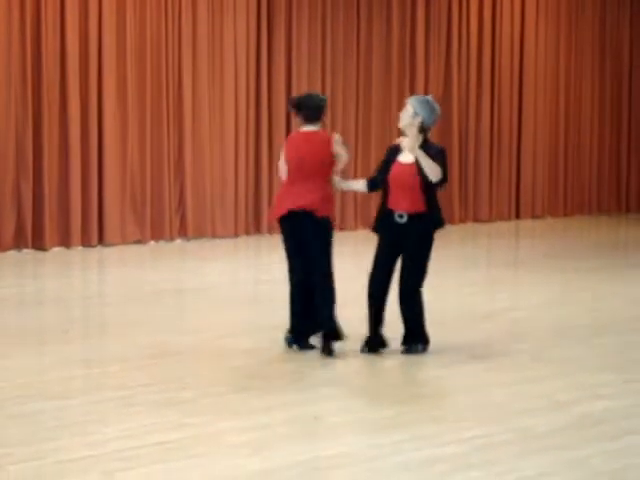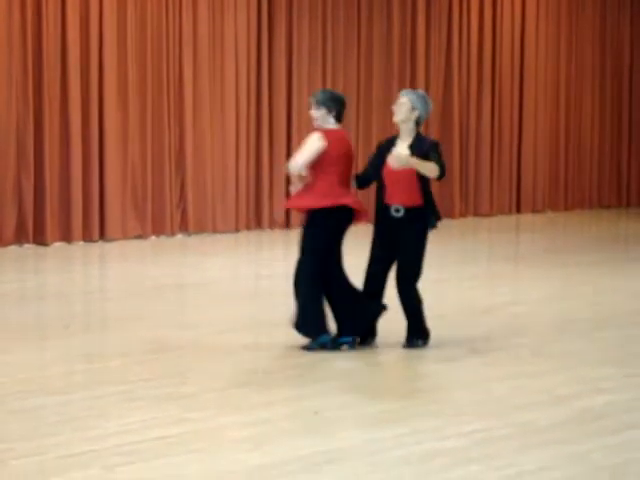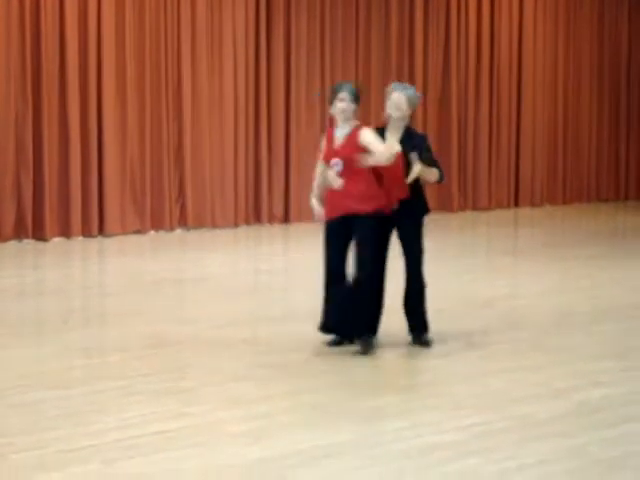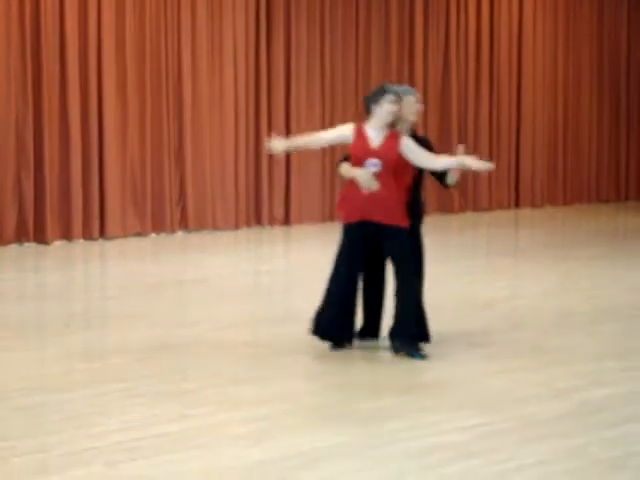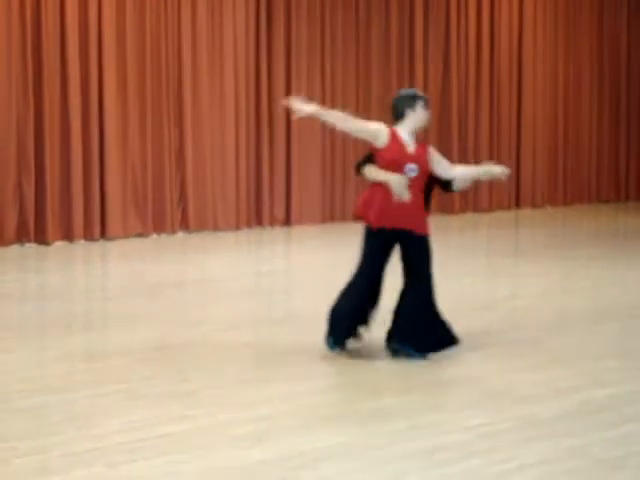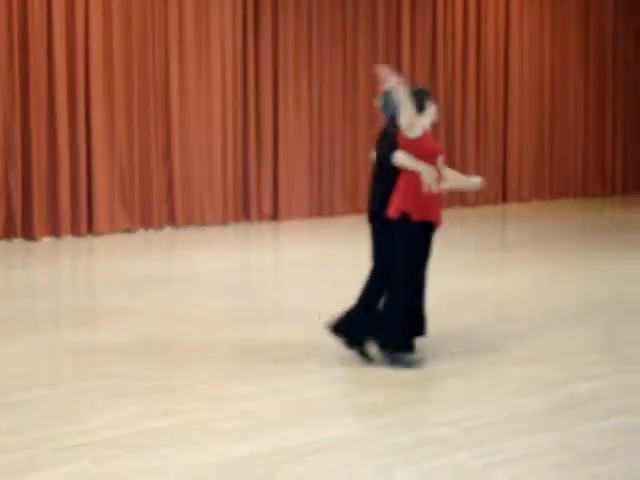
dt=0.2s
person 1, frame 1
left shoulder: (291, 140)
right shoulder: (332, 139)
right elbow: (340, 164)
left hip: (288, 208)
right hip: (316, 209)
left knee: (300, 271)
right knee: (321, 272)
left ankle: (299, 335)
right ankle: (326, 335)
person 1, frame 2
left shoulder: (319, 137)
right shoulder: (343, 139)
left elbow: (295, 167)
left wrist: (300, 181)
right wrist: (309, 180)
left hip: (322, 206)
right hip: (342, 205)
left knee: (309, 270)
right knee: (330, 269)
left ankle: (320, 332)
right ankle: (348, 329)
person 1, frame 3
left shoulder: (364, 134)
right shoulder: (327, 137)
left elbow: (386, 154)
left wrist: (389, 151)
right wrist: (315, 197)
left hip: (366, 209)
right hip: (337, 210)
left knee: (367, 268)
right knee: (334, 269)
left ankle: (361, 331)
right ankle: (344, 329)
person 1, frame 4
left shoulder: (400, 141)
right shoulder: (352, 131)
left elbow: (430, 161)
right elbow: (319, 139)
left wrist: (464, 161)
right wrist: (287, 144)
left hip: (391, 214)
right hip: (357, 212)
left knee: (406, 272)
right knee: (346, 270)
left ankle: (404, 338)
right ankle: (339, 332)
person 1, frame 5
left shoulder: (425, 150)
right shoulder: (382, 133)
left elbow: (451, 171)
right elbow: (349, 124)
left wrist: (486, 170)
right wrist: (315, 110)
left hip: (413, 221)
right hip: (382, 218)
left knee: (419, 280)
right knee: (368, 276)
left ankle: (403, 340)
right ankle: (339, 330)
person 1, frame 6
left shoulder: (432, 140)
right shoulder: (413, 127)
left elbow: (443, 174)
right elbow: (406, 107)
left wrist: (469, 180)
right wrist: (397, 85)
left hip: (426, 214)
right hip: (409, 211)
left knee: (415, 276)
right knee: (405, 276)
left ankle: (397, 337)
right ankle: (389, 342)
person 2, frame 1
left shoulder: (434, 152)
right shoulder: (394, 151)
left elbow: (437, 178)
right elbow: (375, 183)
left wrist: (416, 150)
right wrist: (342, 184)
left hip: (419, 225)
right hip: (391, 223)
left knee: (409, 285)
right knee: (378, 281)
left ankle: (417, 338)
right ankle: (374, 337)
person 2, frame 2
left shoulder: (427, 146)
right shoulder: (385, 146)
left elbow: (437, 173)
right elbow: (364, 178)
left wrist: (411, 161)
left hip: (415, 219)
right hip: (387, 218)
left knee: (406, 279)
right knee: (375, 275)
left ankle: (418, 333)
right ankle: (366, 331)
person 2, frame 3
left shoulder: (417, 140)
left elbow: (436, 175)
left wrist: (421, 169)
left hip: (409, 211)
left knee: (414, 268)
left ankle: (418, 329)
right ankle: (368, 328)
person 2, frame 4
left shoulder: (421, 145)
left elbow: (447, 180)
right elbow: (345, 166)
left wrist: (457, 166)
right wrist: (357, 173)
left hip: (407, 215)
left knee: (414, 272)
right knee: (373, 269)
right ankle: (369, 329)
person 2, frame 5
left shoulder: (427, 154)
right shoulder: (386, 144)
left elbow: (450, 183)
right elbow: (365, 168)
left wrist: (475, 175)
right wrist: (389, 178)
left hip: (412, 221)
right hip: (385, 217)
left knee: (417, 279)
right knee: (372, 274)
person 2, frame 6
left shoulder: (397, 135)
right shoulder: (391, 134)
right elbow: (391, 154)
left wrist: (462, 182)
right wrist: (422, 167)
right hip: (386, 212)
right knee: (385, 271)
right ankle: (350, 330)
